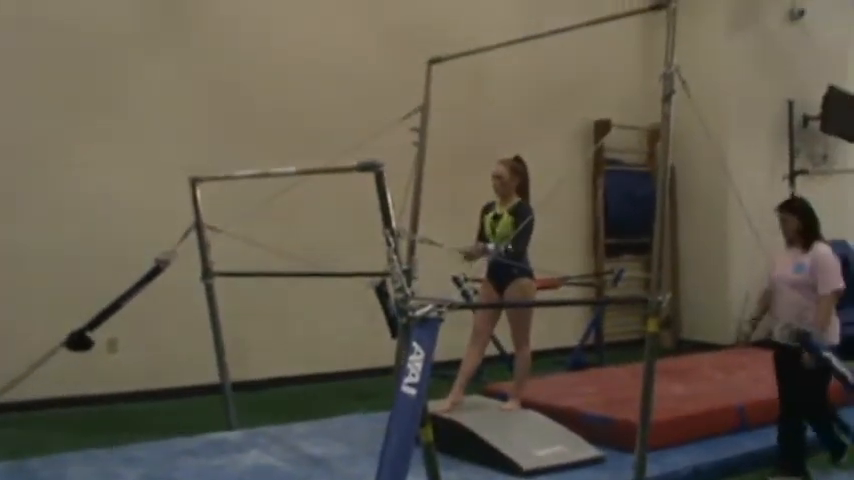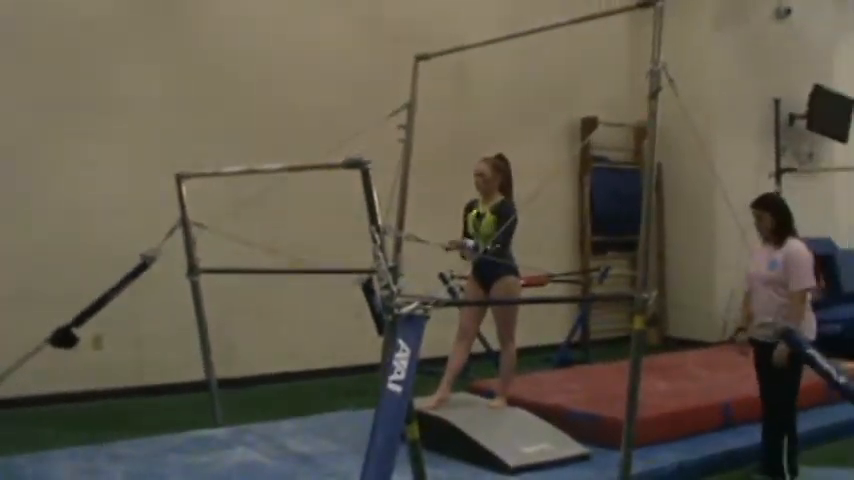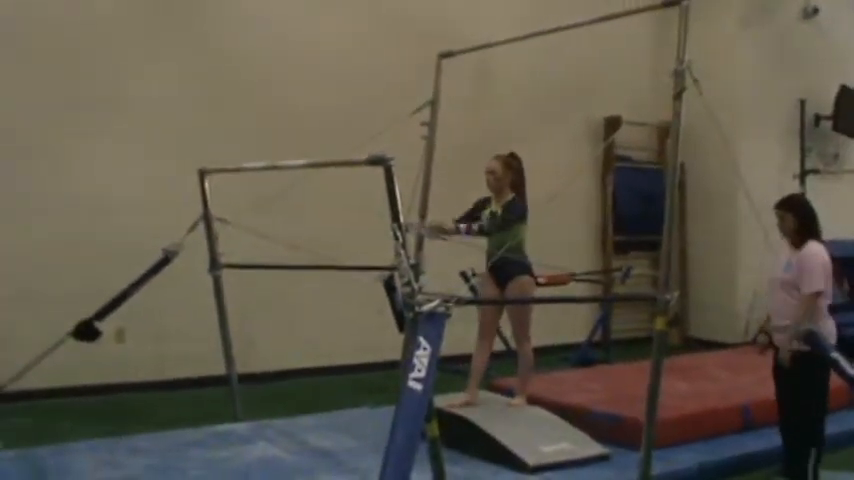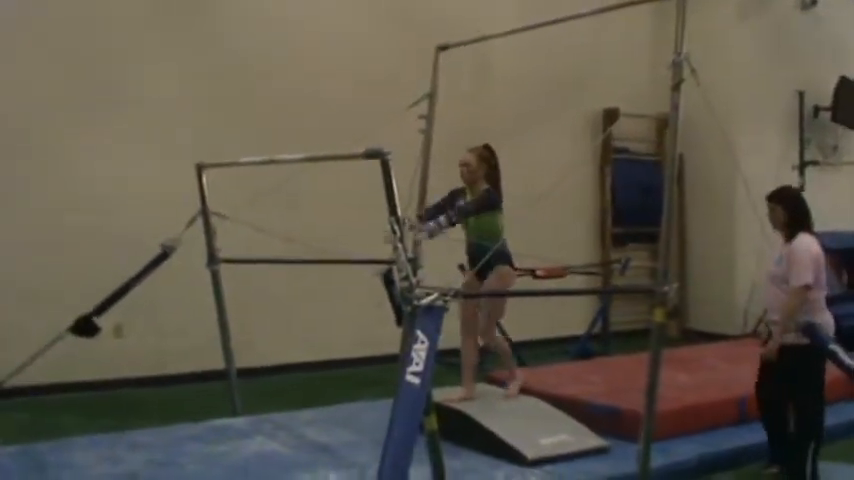
dt=0.3s
person 1, frame 1
left shoulder: (821, 255)
right shoulder: (784, 254)
left elbow: (828, 301)
right elbow: (772, 292)
left wrist: (814, 343)
right wrist: (755, 320)
left hip: (816, 344)
right hip: (785, 342)
left knee: (813, 402)
right knee: (789, 405)
left ankle: (840, 444)
person 1, frame 2
left shoulder: (795, 251)
right shoulder: (760, 251)
left elbow: (799, 299)
left wrist: (786, 342)
right wrist: (744, 328)
left hip: (790, 341)
right hip: (764, 338)
left knee: (781, 405)
right knee: (770, 405)
person 1, frame 3
left shoulder: (813, 254)
right shoulder: (791, 252)
left elbow: (809, 303)
left wrist: (791, 344)
right wrist: (767, 331)
left hip: (809, 348)
right hip: (787, 345)
left knee: (808, 414)
right knee: (787, 411)
person 1, frame 4
left shoulder: (803, 246)
right shoulder: (789, 244)
left elbow: (798, 297)
left wrist: (777, 338)
right wrist: (771, 331)
left hip: (805, 341)
right hip: (785, 338)
left knee: (806, 407)
right knee: (767, 397)
person 2, frame 1
left shoulder: (523, 211)
right shoulder: (487, 210)
left elbow: (519, 249)
right elbow: (482, 244)
left wrist: (489, 248)
right wrist: (471, 251)
left hip: (517, 277)
right hip: (493, 276)
left knee: (520, 341)
right knee: (477, 336)
left ankle: (515, 398)
right ankle: (456, 393)
person 2, frame 2
left shoulder: (506, 209)
right shoulder: (471, 208)
left elbow: (500, 248)
right elbow: (468, 243)
left wrist: (467, 244)
right wrist: (463, 250)
left hip: (503, 275)
right hip: (478, 274)
left knee: (505, 338)
right knee: (463, 334)
left ankle: (502, 395)
right ankle: (443, 390)
person 2, frame 3
left shoulder: (517, 206)
right shoulder: (485, 204)
left elbow: (493, 228)
right elbow: (465, 219)
left wrist: (456, 228)
right wrist: (441, 226)
left hip: (518, 274)
right hip: (493, 273)
left knee: (521, 338)
right knee: (484, 334)
left ankle: (521, 394)
right ankle: (471, 392)
person 2, frame 4
left shoulder: (490, 197)
right shoulder: (459, 194)
left elbow: (459, 215)
right elbow: (437, 209)
left wrist: (428, 230)
left hip: (498, 265)
right hip: (475, 266)
left knee: (485, 330)
right knee: (467, 328)
left ankle: (515, 375)
right ankle: (468, 387)
